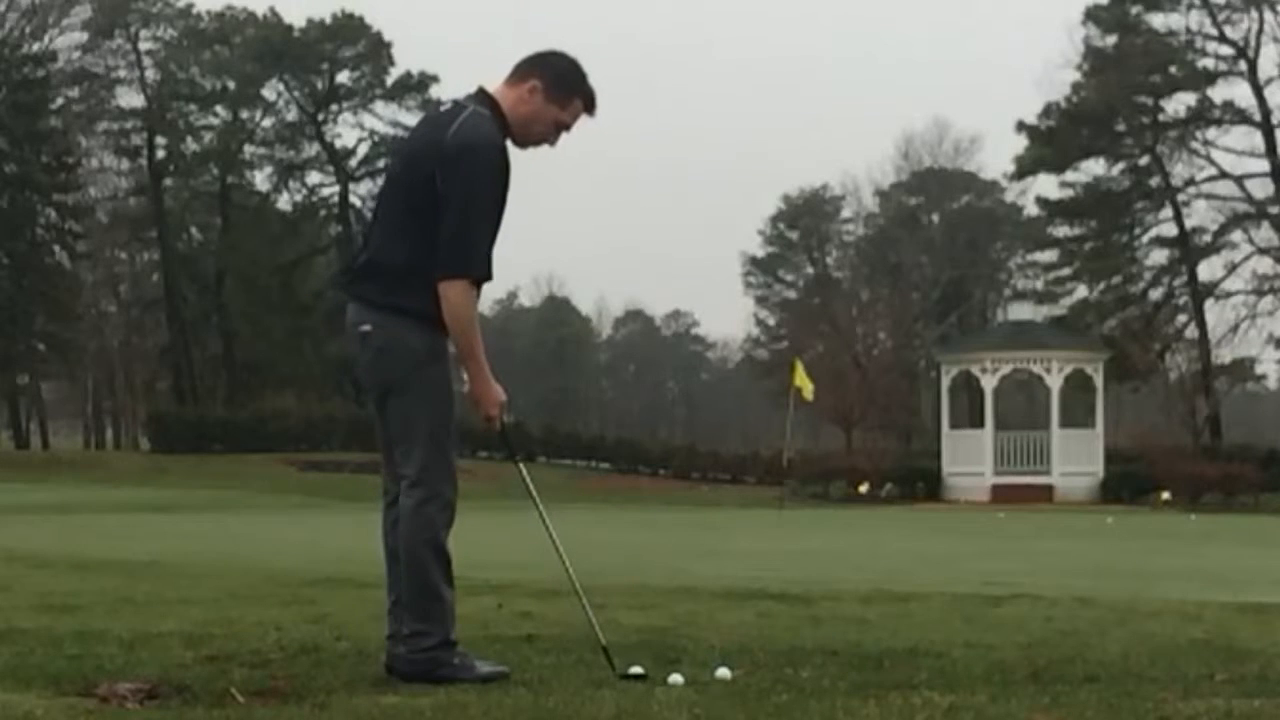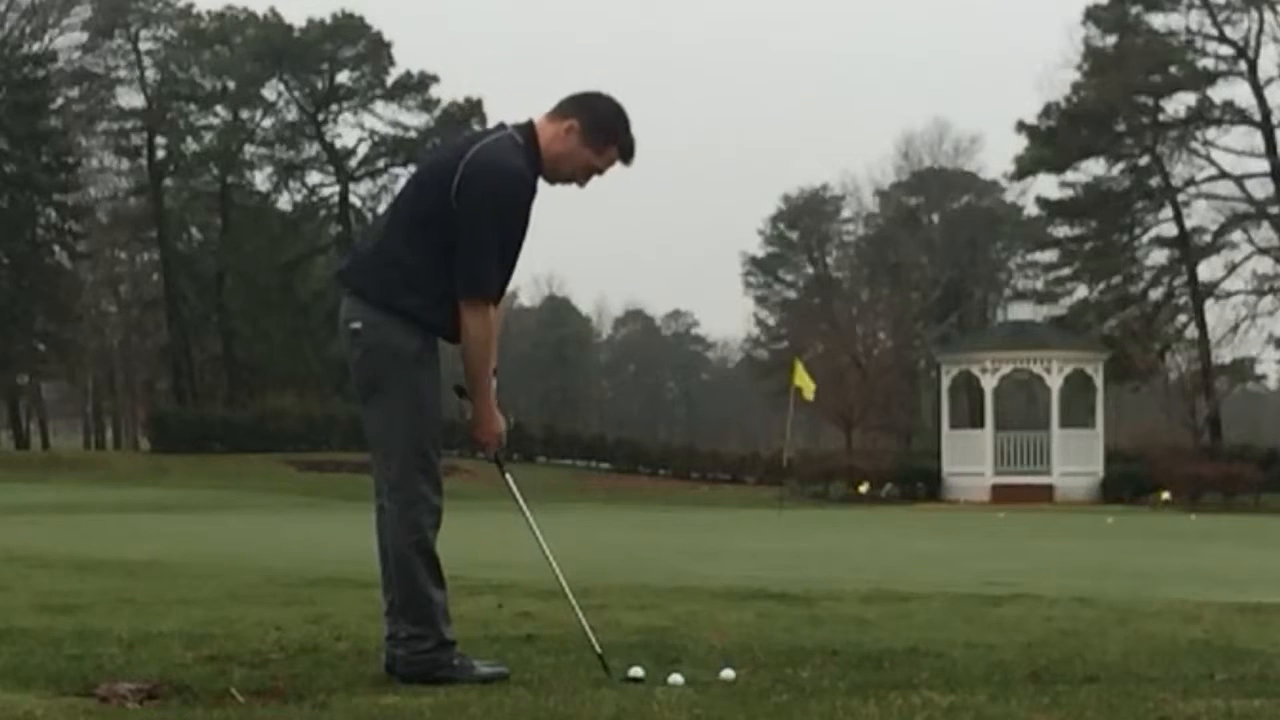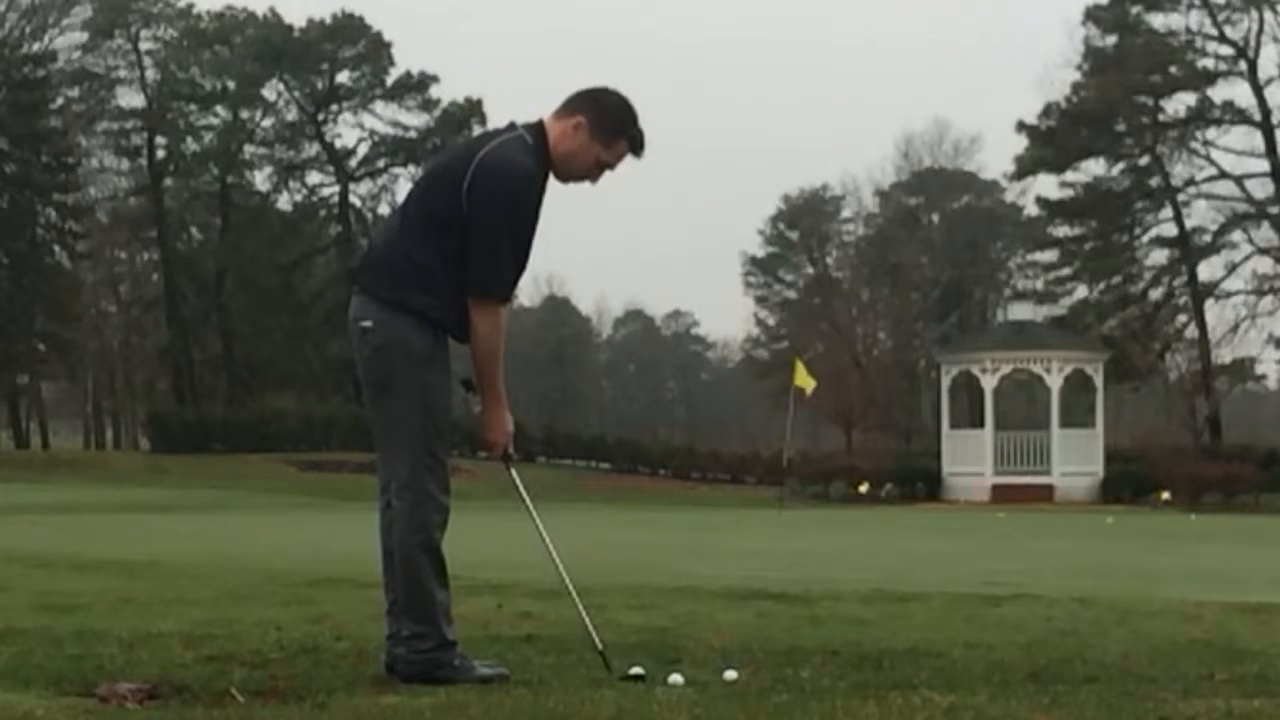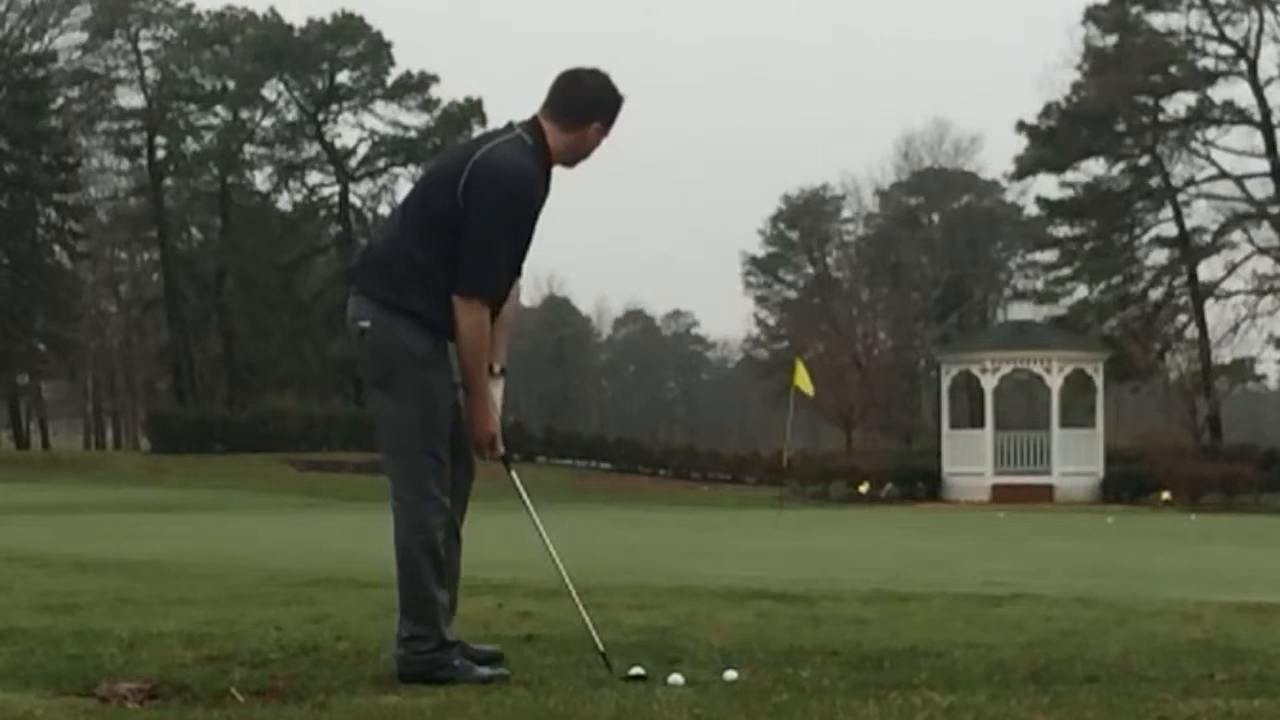
dt=1s
person 1, frame 1
left shoulder: (453, 123)
right shoulder: (478, 146)
right elbow: (455, 275)
left wrist: (468, 364)
right wrist: (480, 375)
left hip: (384, 317)
right hip: (403, 324)
left knee: (411, 485)
right knee: (427, 488)
left ankle: (410, 639)
right ankle: (426, 646)
person 1, frame 2
left shoulder: (500, 158)
right shoulder: (501, 173)
left elbow: (484, 291)
right elbow: (474, 300)
left wrist: (487, 384)
right wrist: (484, 404)
left hip: (389, 318)
right hip: (392, 322)
left knee: (407, 489)
right knee: (412, 491)
left ankle: (413, 642)
right ankle: (422, 648)
person 1, frame 3
left shoulder: (510, 159)
right shoulder: (510, 174)
left elbow: (485, 292)
right elbow: (485, 301)
left wrist: (489, 393)
right wrist: (494, 404)
left hip: (395, 318)
right hip: (401, 322)
left knee: (409, 489)
right knee: (419, 491)
left ankle: (411, 642)
right ankle: (425, 649)
person 1, frame 4
left shoulder: (517, 161)
right shoulder: (508, 175)
left elbow: (503, 284)
right elbow: (471, 298)
left wrist: (494, 375)
right wrist: (478, 402)
left hip: (407, 320)
right hip: (398, 320)
left knee: (449, 478)
right knee: (425, 489)
left ankle: (431, 633)
right ankle: (425, 648)
